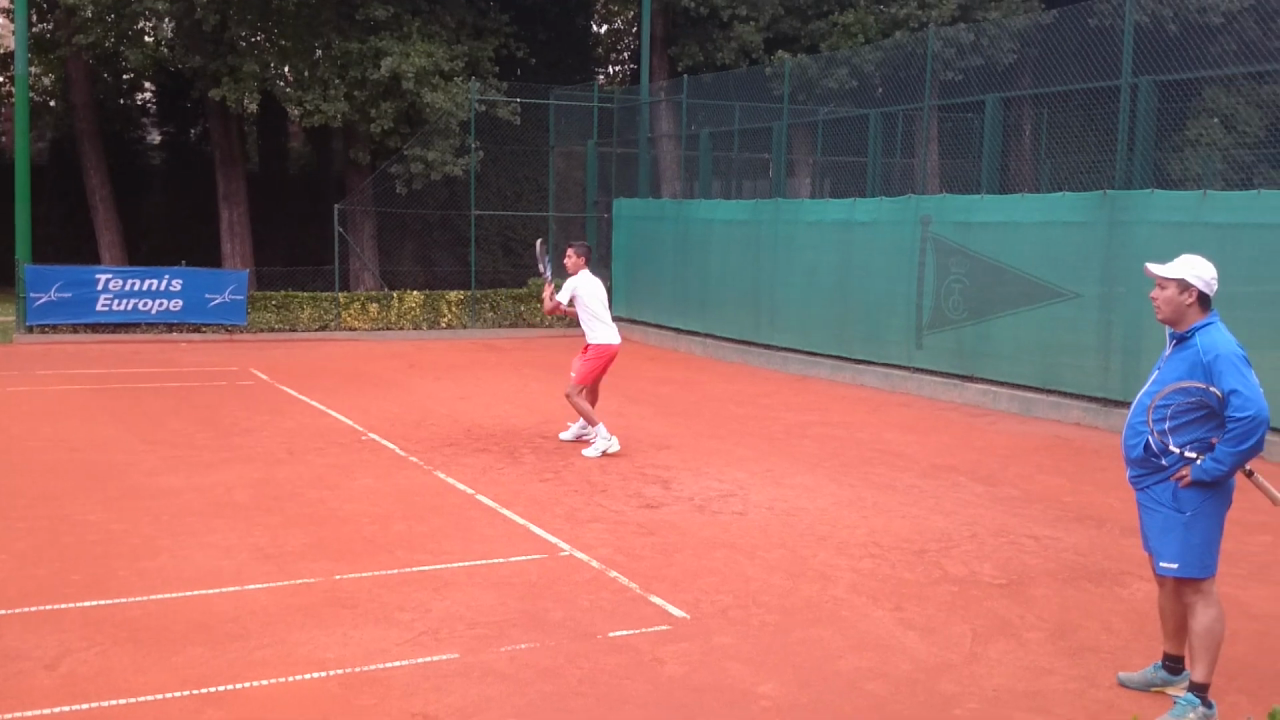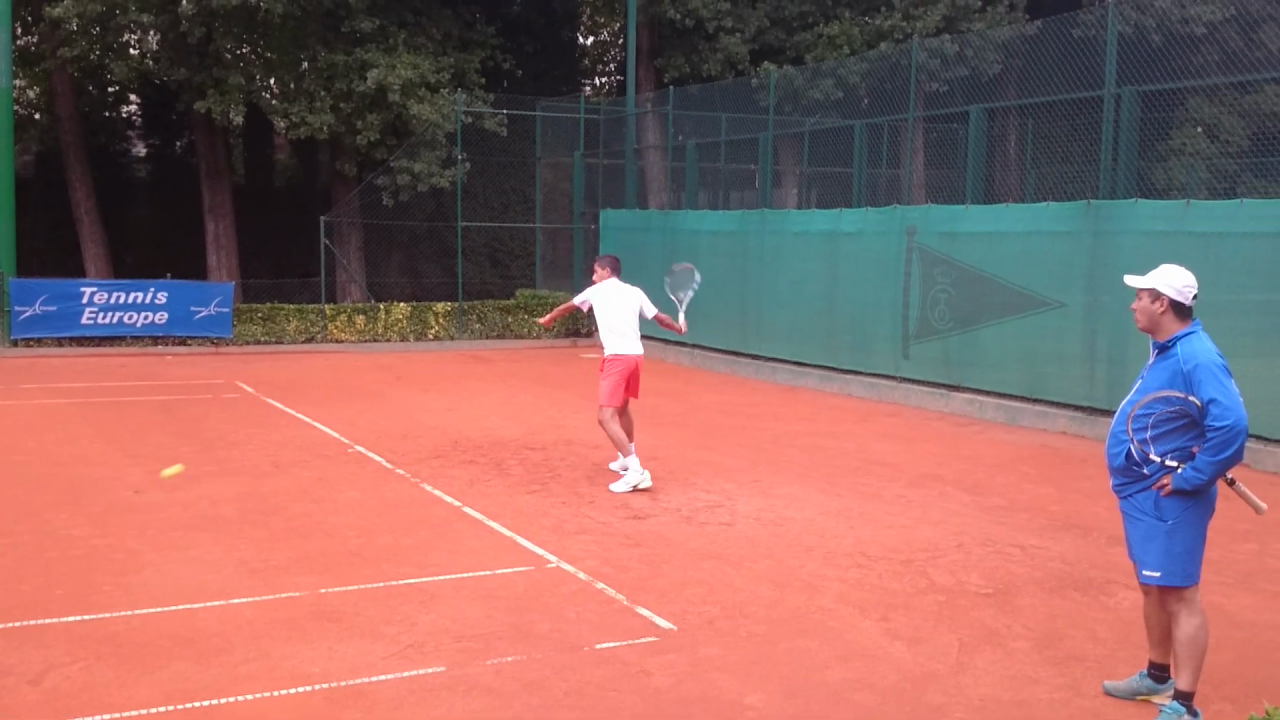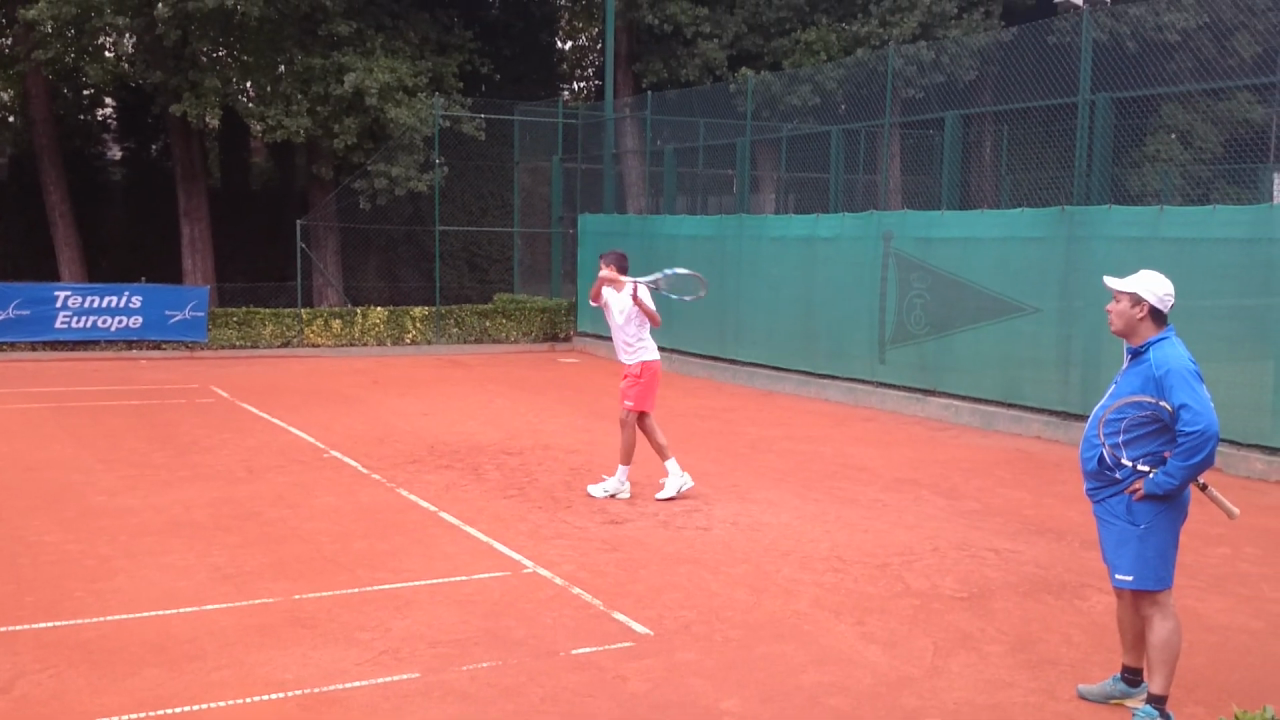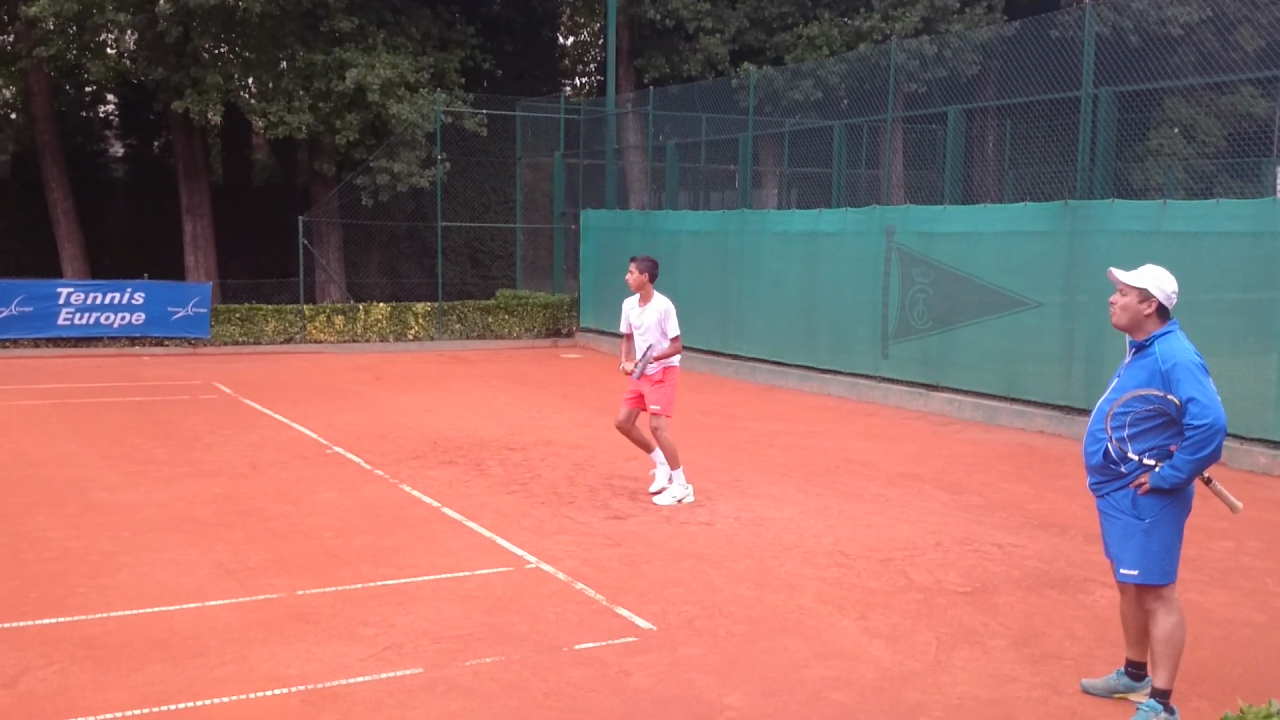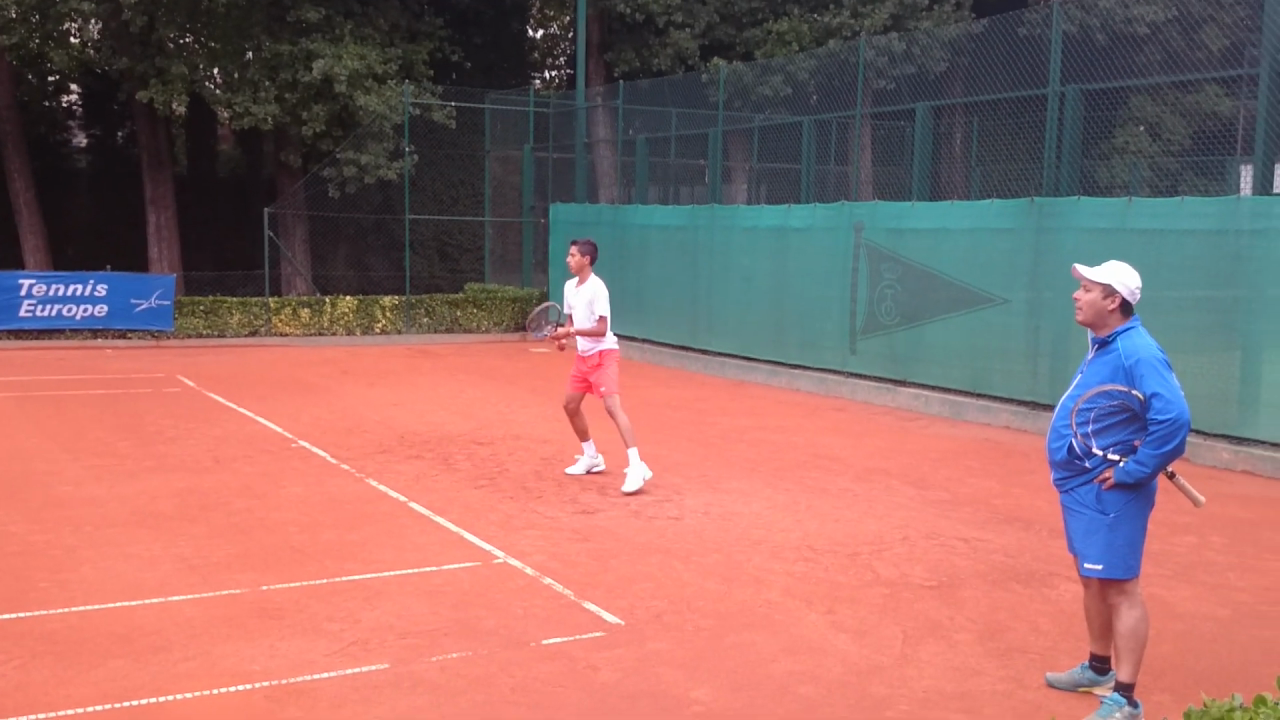
dt=0.5s
person 1, frame 1
left shoulder: (1216, 348)
right shoulder: (1179, 342)
left elbow: (1252, 416)
left wrist: (1209, 469)
left hip: (1185, 492)
right hip: (1157, 485)
left knee: (1195, 588)
right knee: (1168, 580)
right ankle: (1171, 669)
person 1, frame 2
left shoulder: (1196, 357)
right shoulder: (1165, 351)
left elbow: (1231, 425)
left wrist: (1190, 477)
left hip: (1167, 500)
right hip: (1142, 493)
left knee: (1179, 596)
right knee: (1153, 590)
right ankle: (1158, 677)
person 1, frame 3
left shoulder: (1168, 362)
right shoulder: (1139, 357)
left elbow: (1202, 430)
left wrist: (1162, 483)
left hip: (1141, 505)
right hip: (1115, 497)
left knee: (1152, 600)
right knee: (1127, 594)
right ankle: (1131, 681)
person 1, frame 4
left shoulder: (1173, 356)
right shoulder: (1140, 351)
left elbow: (1209, 424)
left wrist: (1168, 477)
left hip: (1144, 498)
right hip: (1118, 492)
left knee: (1156, 594)
right knee: (1129, 587)
right ankle: (1135, 675)
person 1, frame 5
left shoulder: (1136, 352)
right shoulder: (1102, 347)
left elbow: (1173, 418)
left wrist: (1132, 472)
left hip: (1107, 494)
right hip: (1081, 487)
left knee: (1118, 589)
right knee: (1092, 582)
right ankle: (1098, 669)
person 2, frame 1
left shoulder: (574, 282)
right shoulder: (594, 282)
left elbow: (549, 309)
left wrist: (548, 295)
right wrist: (566, 310)
left hip: (600, 344)
right hip: (613, 342)
left knee: (572, 393)
right knee: (590, 385)
left ankle: (605, 438)
right ankle: (583, 426)
person 2, frame 2
left shoulder: (596, 290)
right shoulder: (635, 292)
left elbow: (566, 307)
right elbow: (660, 319)
left wrist: (548, 319)
right wrist: (678, 327)
left hip: (617, 358)
right hip: (635, 355)
left knee: (606, 417)
right knee: (621, 409)
left ankle: (635, 472)
right ankle: (630, 459)
person 2, frame 3
left shoulder: (639, 289)
right shoulder: (605, 293)
left elbow: (654, 321)
right elbow: (593, 297)
left wrist: (635, 296)
right wrist: (602, 280)
left hip: (645, 363)
right hip: (631, 365)
left knee: (626, 419)
right knee: (645, 422)
left ankle: (619, 482)
right ankle: (677, 476)
person 2, frame 4
left shoulder: (664, 306)
right shoulder: (628, 305)
left elbow: (676, 347)
left wrist: (650, 359)
right wrist: (625, 361)
left hip: (664, 372)
right hip: (641, 374)
left knee: (657, 427)
right knee: (622, 422)
left ankle: (680, 485)
right ankle: (663, 464)
person 2, frame 5
left shoulder: (597, 288)
right shoulder: (569, 286)
left elbow: (601, 329)
left wrist: (570, 333)
right wrist: (563, 335)
left hip: (603, 353)
right hip: (584, 354)
left knee: (613, 407)
right knee: (570, 405)
left ankle: (637, 466)
right ankle: (591, 457)
